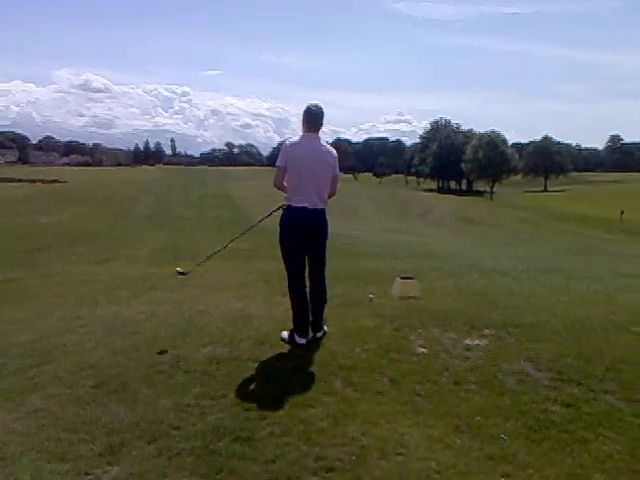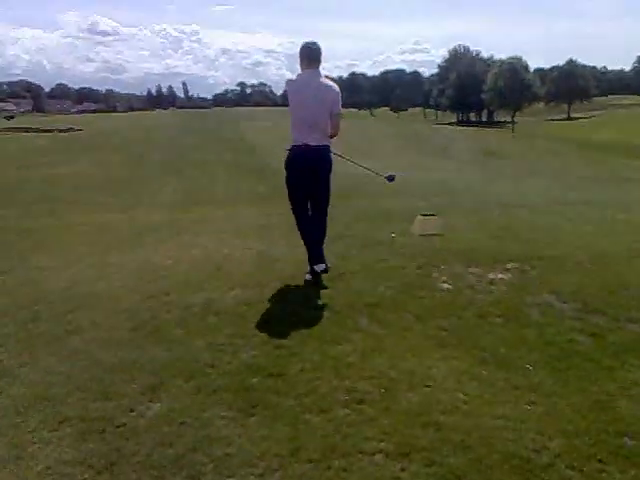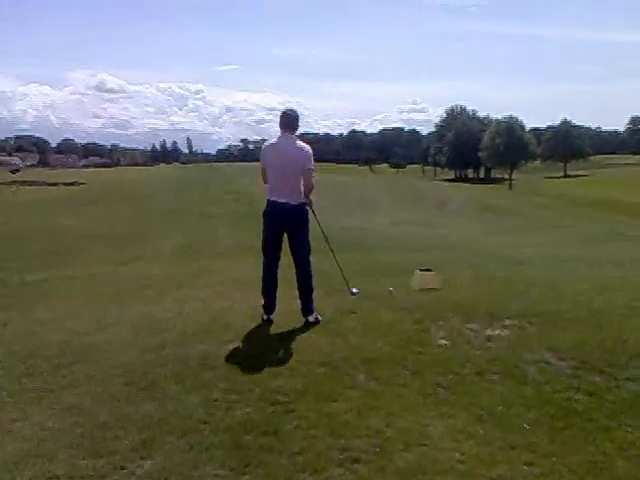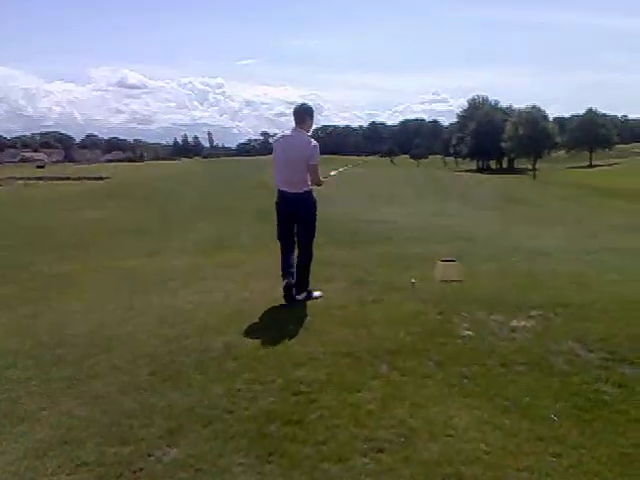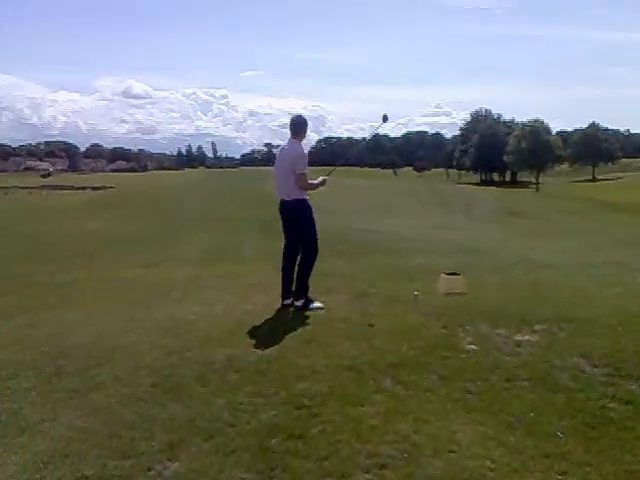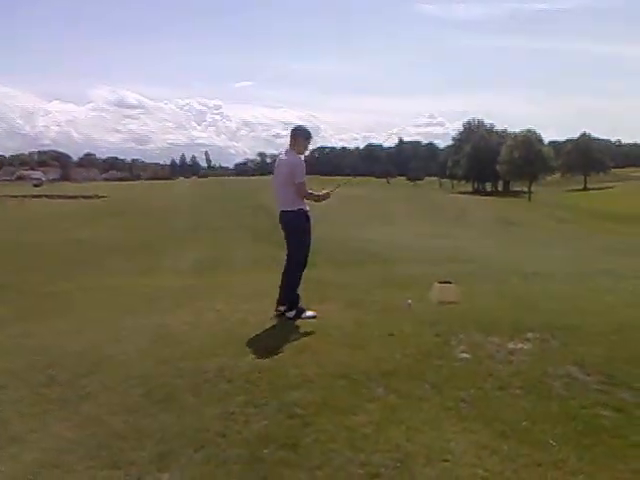
dt=0.7s
person 1, frame 1
left shoulder: (289, 147)
right shoulder: (331, 153)
left elbow: (278, 183)
right elbow: (332, 191)
left hip: (294, 216)
right hip: (319, 217)
left knee: (296, 275)
right knee: (318, 273)
left ankle: (301, 332)
right ankle: (317, 327)
person 1, frame 2
left shoulder: (292, 85)
right shoulder: (332, 89)
right elbow: (335, 130)
left hip: (298, 154)
right hip: (322, 154)
left knee: (301, 210)
right knee: (320, 211)
left ankle: (317, 261)
right ankle: (316, 260)
person 1, frame 3
left shoulder: (267, 149)
right shoulder: (305, 150)
right elbow: (308, 185)
right wrist: (306, 197)
left hip: (273, 210)
right hip: (296, 211)
left knee: (270, 261)
right knee: (302, 262)
left ankle: (268, 310)
right ankle: (308, 312)
person 1, frame 4
left shoulder: (278, 141)
right shoulder: (311, 144)
left elbow: (280, 169)
right elbow: (314, 178)
right wrist: (319, 181)
left hip: (283, 198)
right hip: (303, 199)
left knee: (286, 243)
right knee: (305, 246)
left ankle: (288, 279)
right ankle: (301, 290)
person 1, frame 5
left shoulder: (282, 150)
right shoulder: (300, 152)
right elbow: (302, 184)
left wrist: (312, 184)
right wrist: (318, 183)
left hip: (285, 204)
right hip: (298, 205)
left knee: (290, 250)
right knee: (309, 250)
left ankle: (287, 296)
right ankle: (300, 297)
person 1, frame 6
left shoulder: (281, 159)
right shoulder: (297, 161)
right elbow: (302, 192)
left wrist: (313, 196)
right wrist: (319, 196)
left hip: (286, 214)
right hip: (297, 215)
left knee: (292, 259)
right knee: (298, 261)
left ankle: (283, 302)
right ankle: (292, 307)
